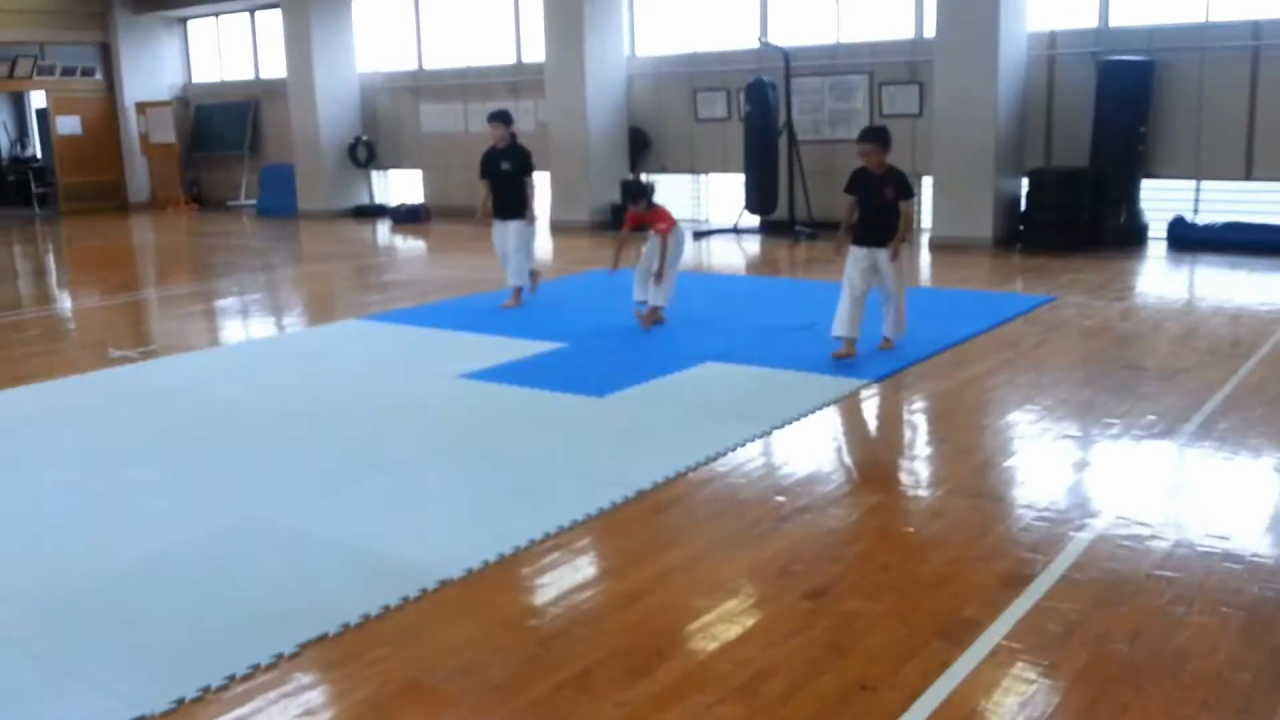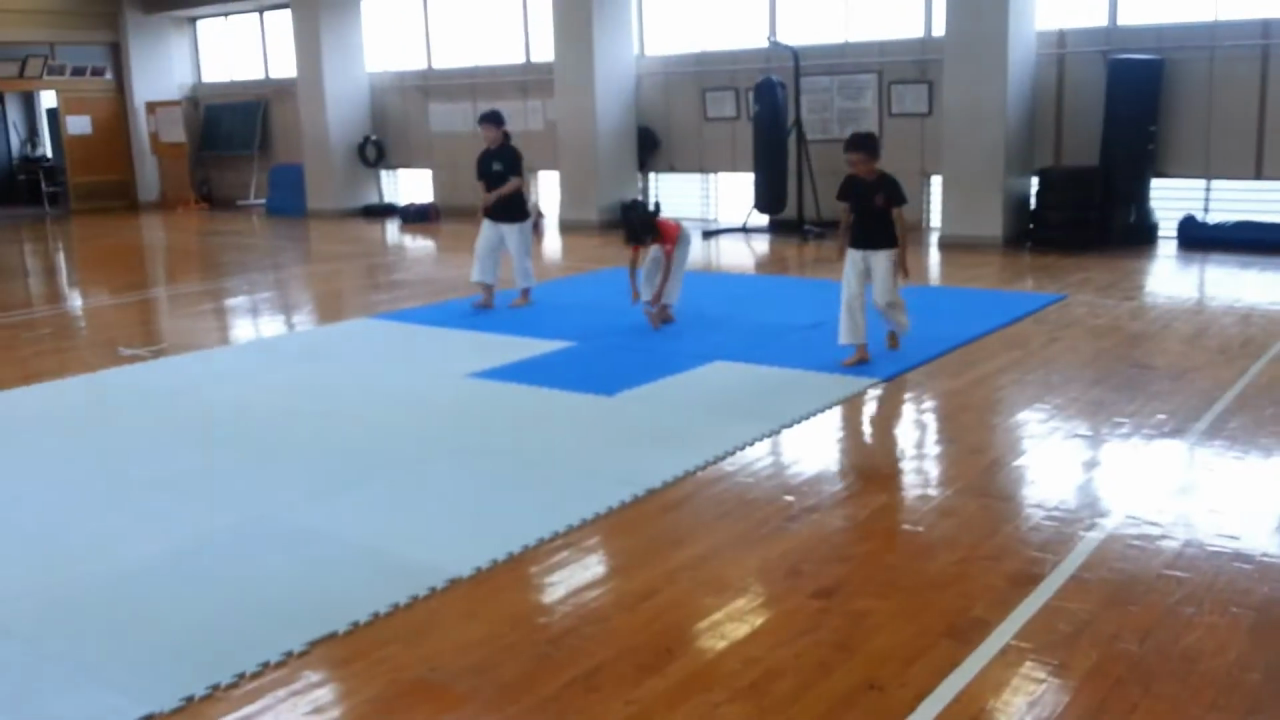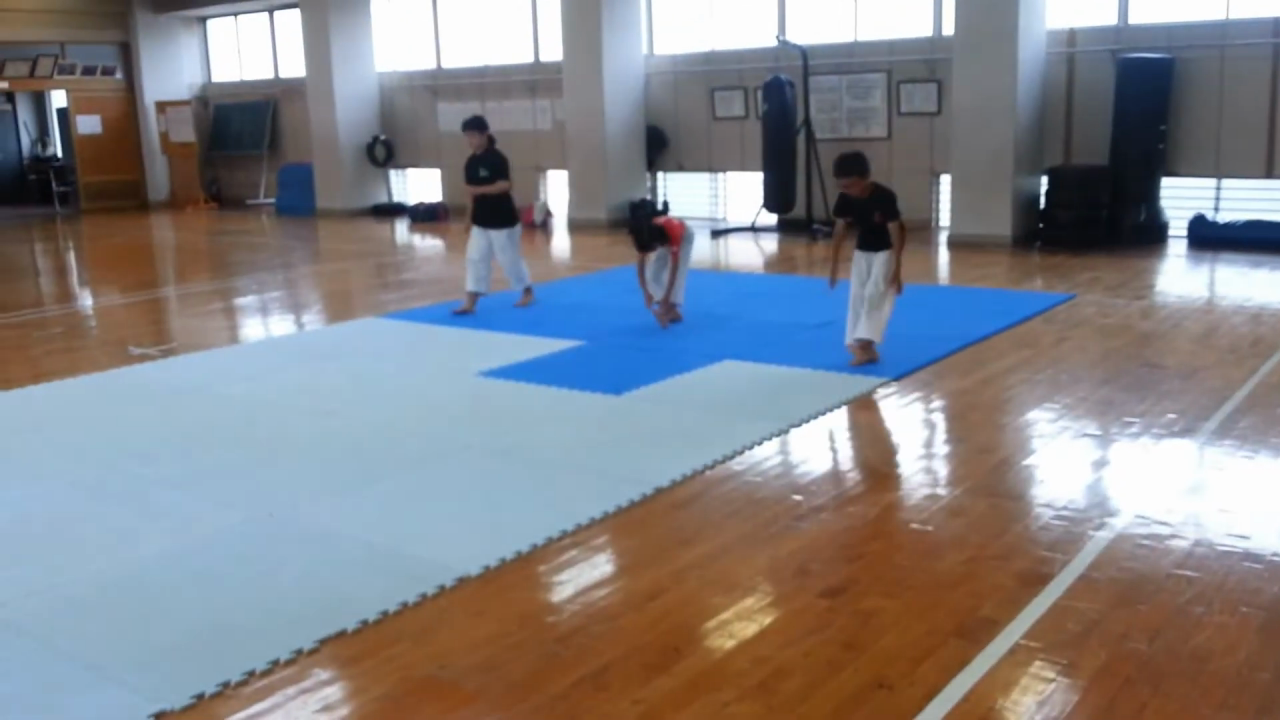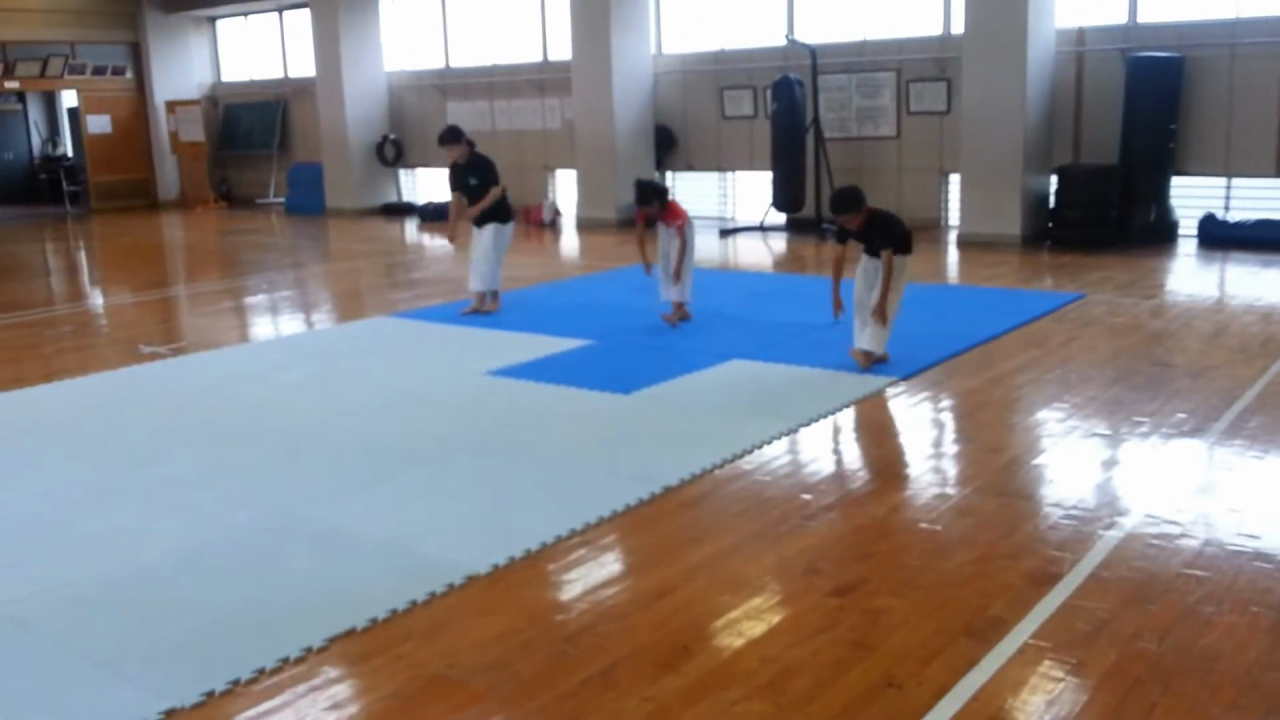
dt=0.2s
person 1, frame 1
left shoulder: (897, 179)
right shoulder: (858, 176)
left elbow: (906, 213)
left wrist: (899, 240)
right wrist: (842, 232)
left hip: (887, 246)
right hip: (860, 245)
left knee: (892, 293)
right knee: (852, 291)
left ankle: (889, 335)
right ankle: (848, 344)
person 1, frame 2
left shoulder: (888, 184)
right shoulder: (849, 183)
left elbow: (898, 220)
left wrist: (901, 256)
right wrist: (843, 242)
left hip: (884, 249)
right hip: (856, 248)
left knee: (883, 297)
right knee: (851, 297)
left ankle: (895, 329)
right ankle: (859, 349)
person 1, frame 3
left shoulder: (884, 197)
right shoulder: (845, 198)
left elbow: (896, 234)
right elbow: (839, 233)
left wrist: (896, 271)
right wrist: (834, 267)
left hip: (886, 250)
right hip: (862, 251)
left knee: (876, 295)
right knee: (857, 297)
left ankle: (865, 343)
right ankle: (867, 348)
person 1, frame 4
left shoulder: (883, 222)
right shoulder: (845, 226)
left elbow: (888, 263)
right elbow: (838, 259)
left wrist: (882, 301)
right wrist: (836, 295)
left hip: (897, 252)
right hip: (870, 255)
left knee: (882, 305)
right knee: (861, 299)
left ankle: (871, 348)
right ankle: (876, 348)
person 2, frame 1
left shoulder: (520, 153)
right shoulder: (488, 155)
left elbow: (529, 181)
right elbow: (487, 184)
left wrist: (530, 208)
right wrist: (483, 206)
left hip: (518, 213)
right hip: (500, 212)
left knee: (517, 251)
right knee: (503, 250)
left ankle: (517, 293)
right ankle: (531, 273)
person 2, frame 2
left shoulder: (511, 153)
right shoulder: (483, 157)
left elbow: (516, 182)
left wrist: (494, 196)
right wrist: (483, 207)
left hip: (515, 214)
right hip: (492, 216)
left knee: (519, 254)
right knee: (483, 250)
left ankle: (525, 294)
right ankle: (487, 296)
person 2, frame 3
left shoulder: (497, 158)
right shoulder: (471, 162)
left elbow: (504, 185)
left wrist: (478, 190)
right wrist: (471, 217)
left hip: (503, 219)
right hip: (480, 221)
left knee: (509, 258)
right knee: (475, 258)
left ankle: (527, 291)
right ankle: (470, 301)
person 2, frame 4
left shoulder: (483, 163)
right shoulder: (455, 169)
left elbow: (497, 190)
right elbow: (456, 198)
left wrist: (475, 210)
right wrist: (452, 226)
left hip: (498, 218)
right hip: (479, 220)
left knee: (487, 257)
right knee: (476, 259)
left ankle: (493, 299)
right ankle: (479, 300)
